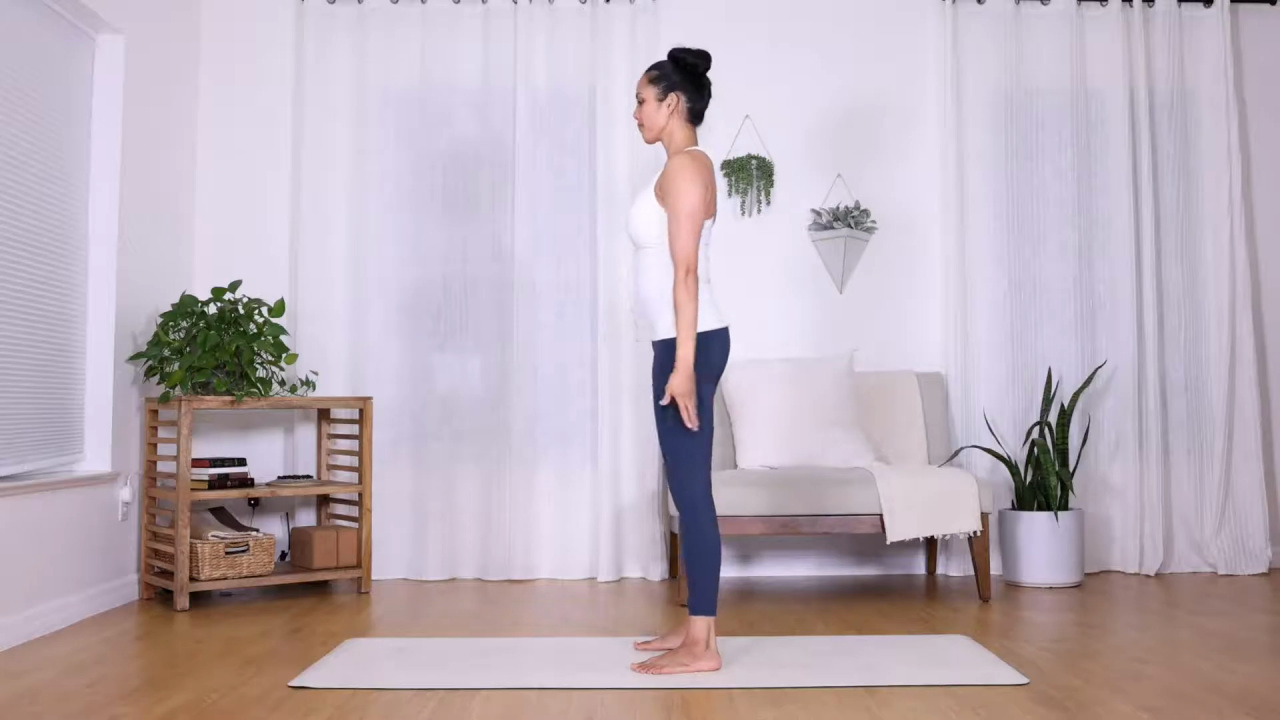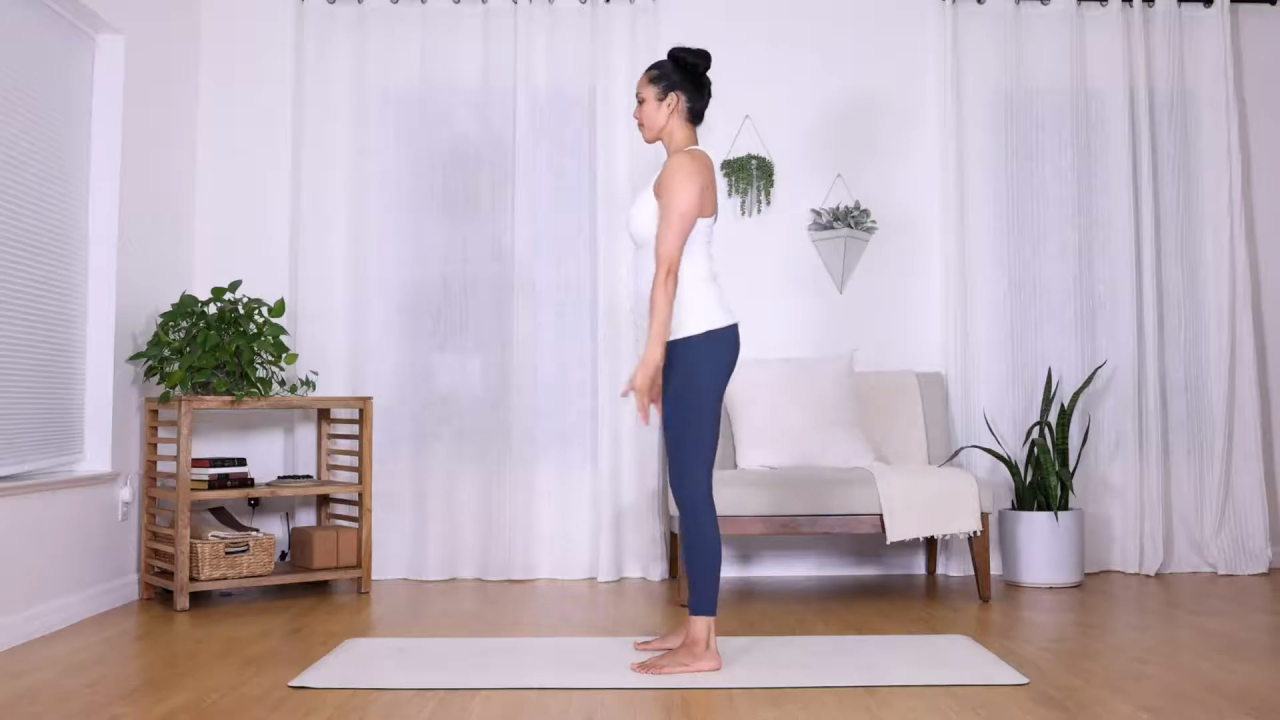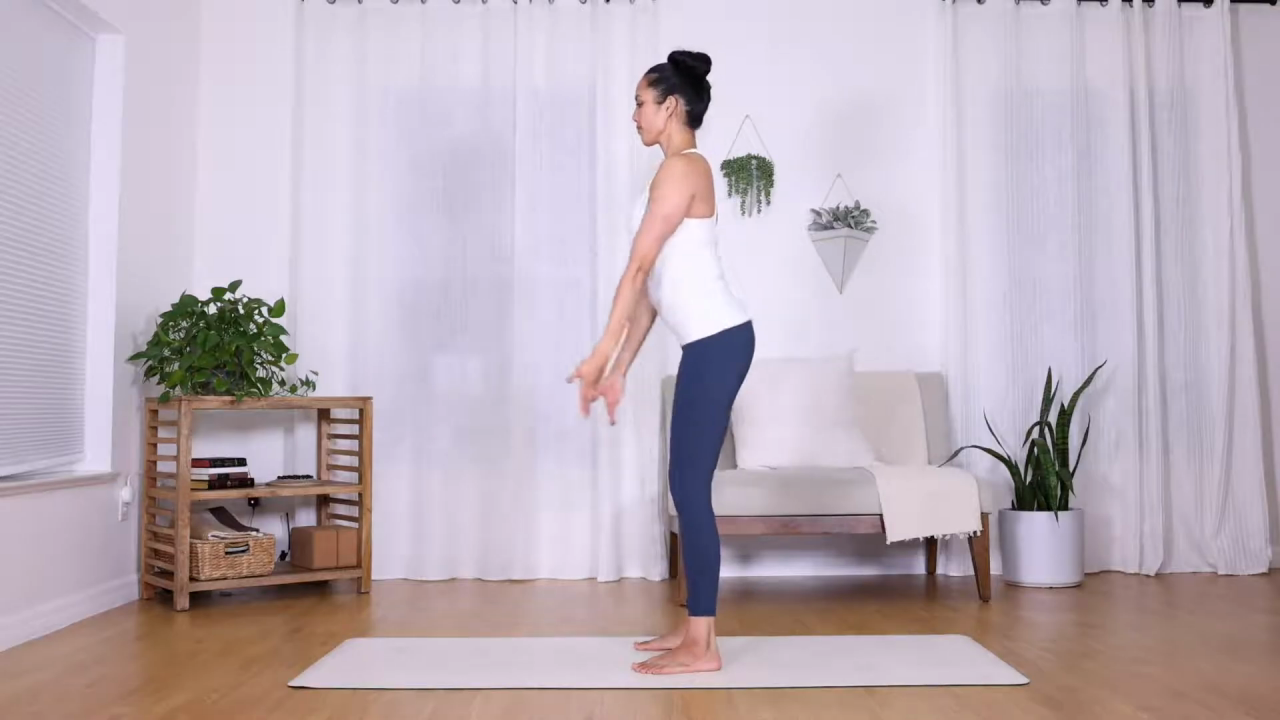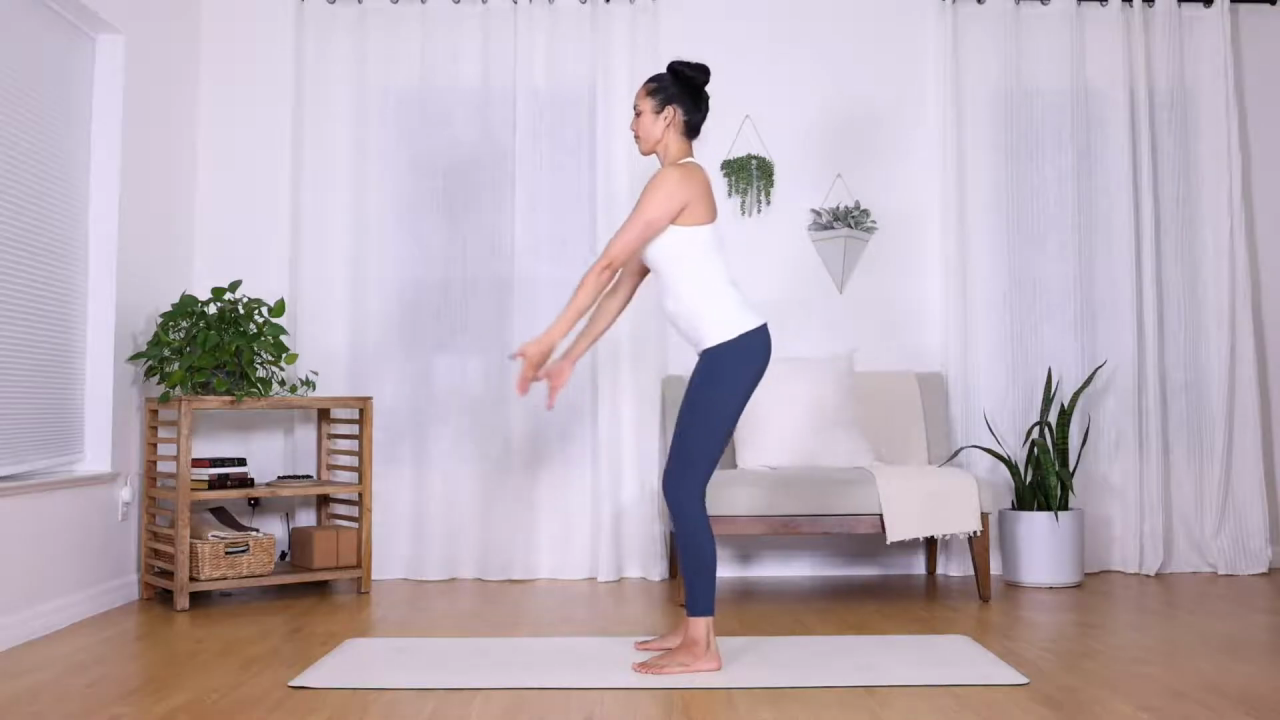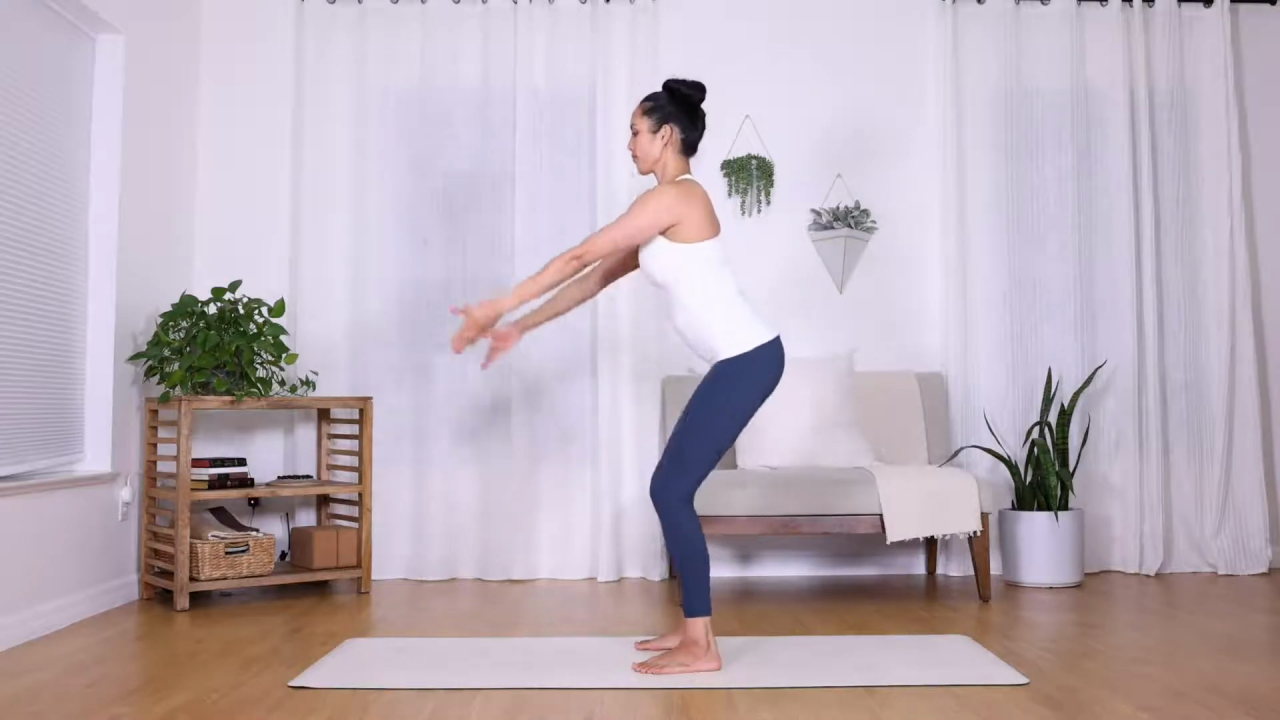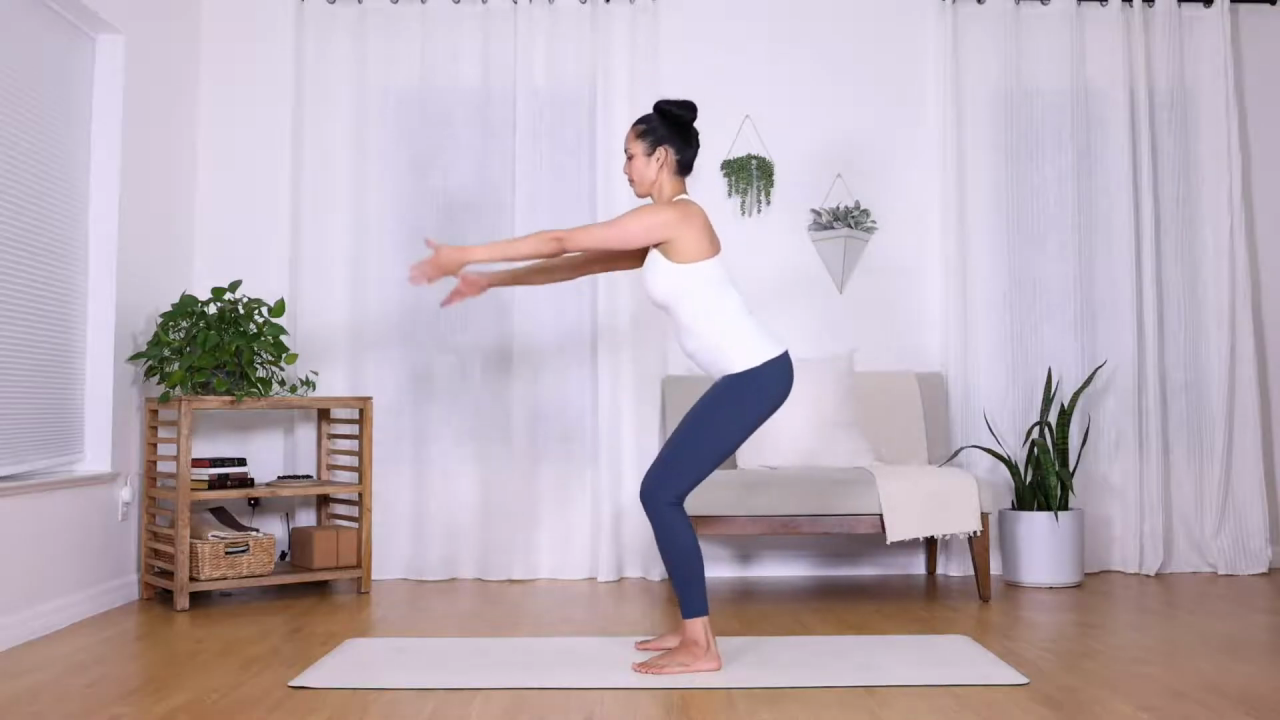
dt=0.2s
person 1, frame 1
left shoulder: (685, 165)
right shoulder: (682, 169)
left elbow: (686, 271)
left wrist: (684, 364)
left hip: (689, 343)
right hip: (682, 344)
left knee: (691, 491)
right knee: (685, 491)
left ankle: (701, 646)
right ankle: (695, 627)
person 1, frame 2
left shoulder: (684, 164)
right shoulder: (682, 167)
left elbow: (668, 269)
left wrist: (651, 359)
right wrist: (655, 359)
left hip: (700, 342)
right hip: (694, 343)
left knee: (691, 490)
right knee: (687, 488)
left ankle: (702, 647)
right ankle: (695, 628)
person 1, frame 3
left shoulder: (681, 168)
right shoulder: (681, 171)
left elbow: (640, 269)
right elbow: (652, 284)
left wrist: (599, 354)
right wrist: (617, 364)
left hip: (717, 343)
right hip: (711, 344)
left knee: (689, 488)
right knee: (687, 487)
left ankle: (702, 647)
right ankle: (695, 629)
person 1, frame 4
left shoulder: (677, 177)
right shoulder: (679, 184)
left elbow: (610, 263)
right elbow: (624, 282)
left wrist: (546, 337)
right wrist: (569, 355)
left hip: (733, 349)
right hip: (728, 350)
left knee: (682, 489)
right knee: (681, 487)
left ankle: (702, 648)
right ankle: (695, 629)
person 1, frame 5
left shoulder: (675, 197)
right shoulder: (674, 205)
left elbow: (581, 255)
right elbow: (597, 274)
left wrist: (498, 307)
right wrist: (522, 324)
left hip: (747, 362)
right hip: (743, 361)
left knee: (670, 491)
right knee: (671, 491)
left ankle: (700, 648)
right ankle: (694, 629)
person 1, frame 6
left shoulder: (672, 217)
right shoulder: (664, 233)
left elbow: (564, 244)
right elbow: (581, 261)
left wrist: (468, 257)
right wrist: (491, 278)
left hip: (755, 377)
right hip: (748, 376)
left knee: (660, 494)
right knee: (662, 493)
left ankle: (700, 647)
right ankle: (692, 628)
